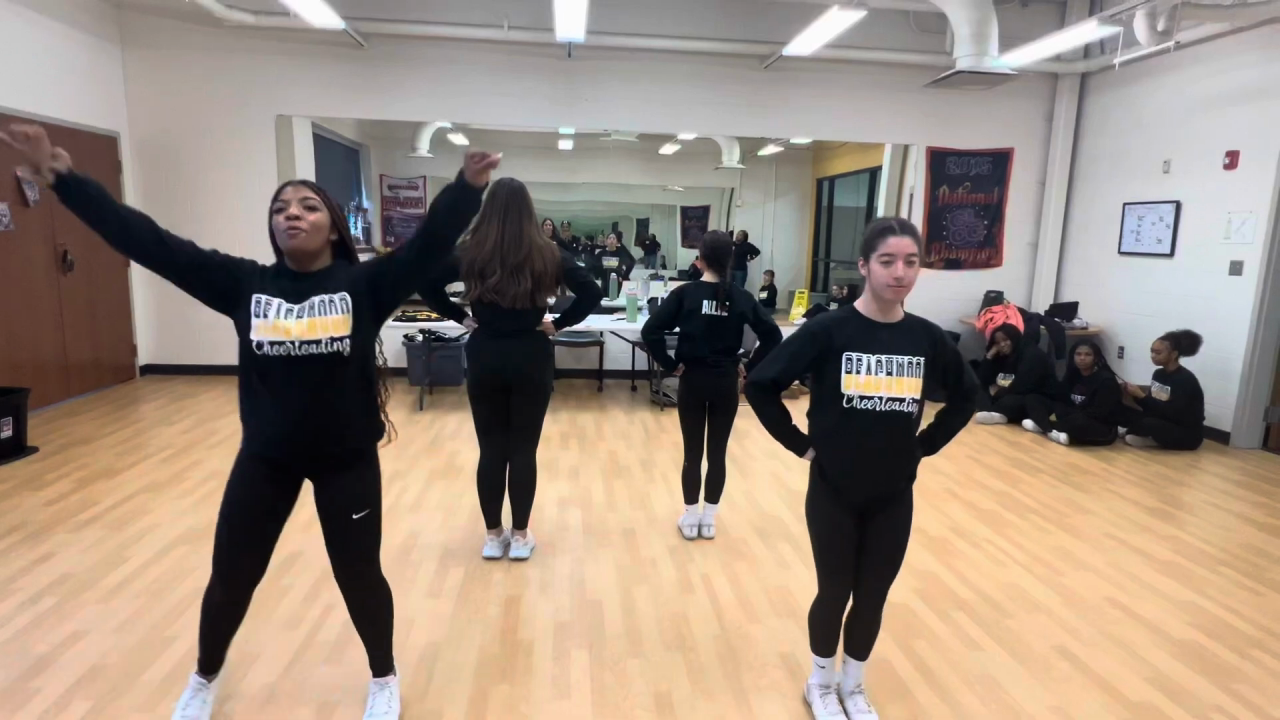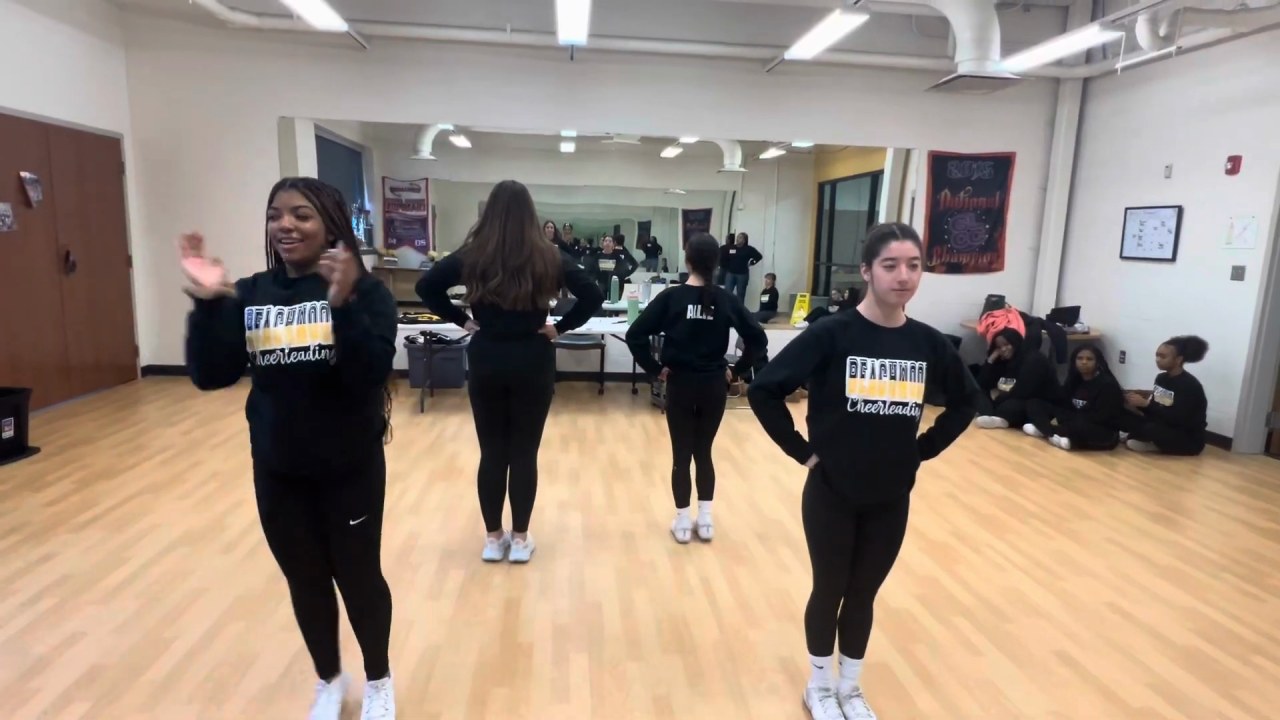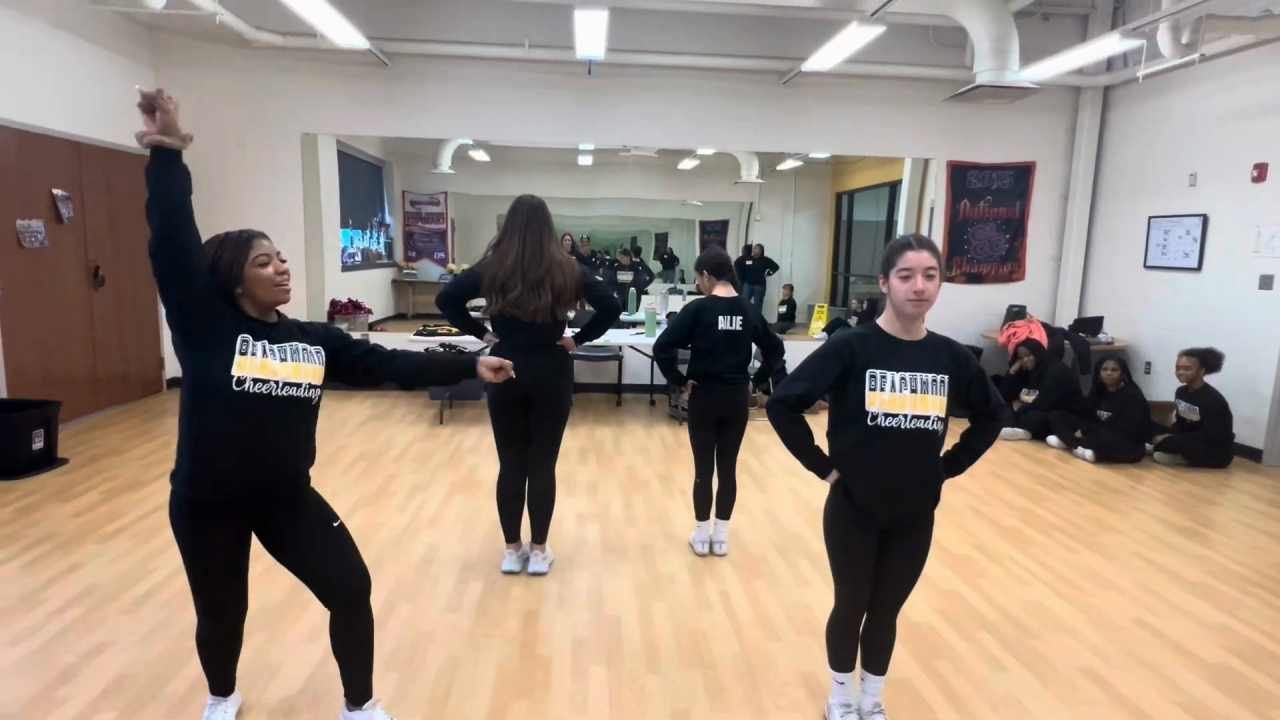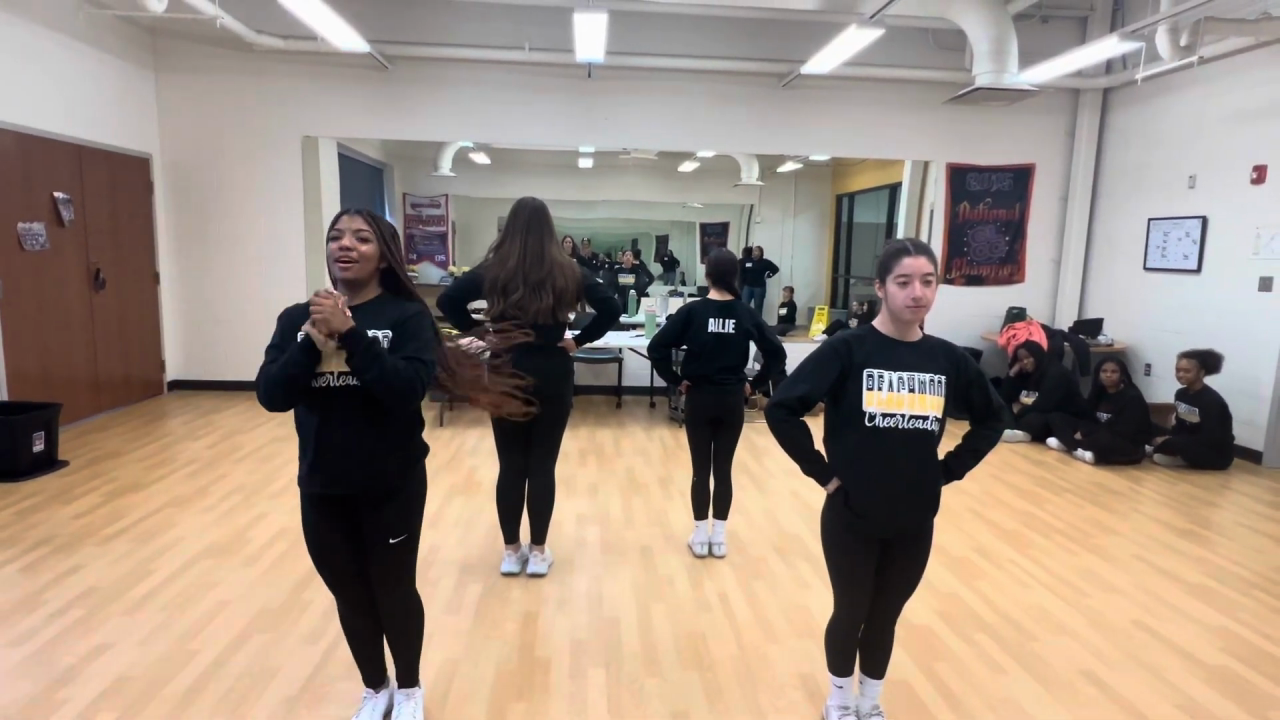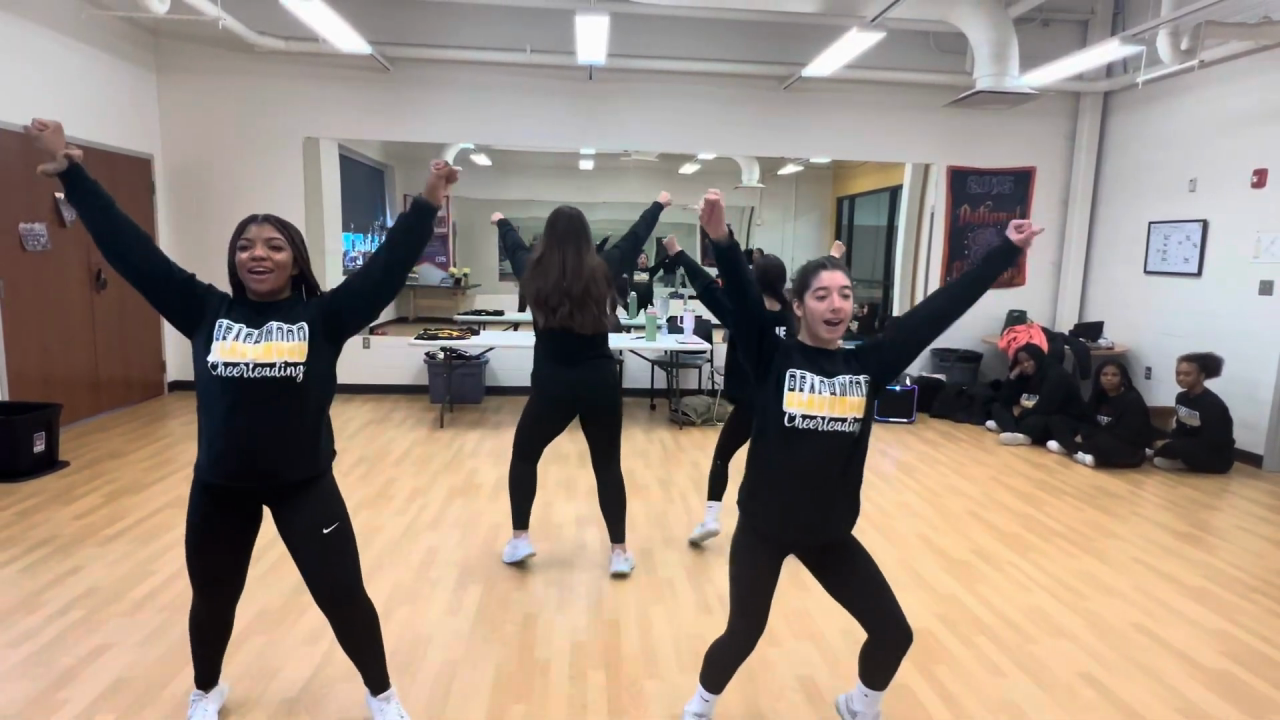
dt=1s
person 1, frame 1
left shoulder: (365, 284)
right shoulder: (243, 283)
left elbow: (428, 243)
right elbow: (161, 247)
left wrist: (467, 186)
right wrist: (64, 181)
left hip: (347, 460)
right hip: (265, 457)
left knee: (360, 574)
right knee: (231, 576)
person 1, frame 2
left shoulder: (366, 292)
right shoulder: (249, 295)
left elbow: (372, 369)
right elbow: (209, 374)
left wrist: (343, 302)
right wrist: (207, 302)
left hip: (351, 465)
right hip: (277, 466)
left knee: (358, 576)
right knee: (305, 581)
person 1, frame 3
left shoulder: (317, 341)
right shoulder: (207, 327)
left elbow: (393, 365)
right elbow: (174, 244)
left wrist: (470, 365)
right wrist: (167, 153)
left hip: (289, 499)
right hip: (207, 502)
left knee: (351, 592)
right knee: (220, 615)
person 1, frame 4
left shoulder: (406, 315)
right shoulder: (297, 318)
left elbow: (408, 387)
right elbow: (270, 394)
left wrist: (348, 335)
right wrist: (312, 340)
left hip: (392, 483)
right hip: (322, 487)
left knee: (393, 590)
right knee: (349, 594)
person 1, frame 5
left shoulder: (323, 318)
right shoulder: (206, 312)
left elbow: (385, 269)
right elbow: (132, 251)
left wrist: (425, 206)
right wrist: (72, 174)
left hip: (304, 485)
right hip: (221, 487)
left knee: (343, 596)
right knee: (213, 599)
person 2, frame 1
left shoulder: (928, 337)
right shoulder: (828, 330)
left elbow: (965, 397)
right elbow: (759, 385)
left wrist: (924, 445)
right wrist: (801, 444)
left hip: (893, 495)
right hip: (833, 490)
left knee: (873, 597)
right knee: (834, 591)
person 2, frame 2
left shoulder: (929, 342)
right shoulder: (831, 334)
left elbow: (965, 401)
right elbow: (764, 390)
left wrist: (924, 449)
right wrist: (802, 450)
left hip: (891, 498)
right hip: (831, 493)
left knee: (864, 594)
right knee: (829, 590)
person 2, frame 3
left shoulder: (951, 356)
right shoulder: (850, 347)
left elbow: (992, 416)
right elbow: (782, 403)
left wrist: (948, 466)
right wrist: (823, 465)
left hip: (915, 515)
right hip: (853, 510)
left knee: (886, 611)
right knee: (851, 606)
person 2, frame 4
left shoulder: (948, 358)
right shoulder: (847, 349)
left elbow: (991, 419)
right elbow: (780, 409)
left wrist: (949, 470)
right wrist: (822, 471)
left hip: (915, 520)
right hip: (852, 515)
left knee: (885, 617)
right knee: (850, 614)
person 2, frame 5
left shoulder: (869, 364)
right shoulder: (772, 358)
left elbow: (939, 310)
right elbow: (743, 302)
left wrist: (1006, 251)
right wrist: (722, 240)
left hip: (830, 531)
right hip: (763, 528)
left knee: (894, 632)
right knee: (743, 634)
person 3, frame 1
left shoulder: (470, 253)
right shoulder: (546, 256)
left elbow: (425, 283)
right elbow: (592, 292)
left wrist: (460, 316)
right wrist: (559, 323)
left hip: (484, 359)
right hip: (530, 360)
left knee: (490, 450)
right knee: (523, 451)
left ankle: (492, 535)
right ankle: (520, 536)
person 3, frame 2
left shoulder: (471, 256)
right shoulder: (547, 258)
left elbow: (426, 287)
right elbow: (593, 296)
left wrist: (462, 320)
right wrist: (560, 327)
left hip: (485, 361)
right hip: (532, 362)
left knee: (491, 452)
right knee: (524, 453)
left ankle: (493, 538)
right ankle: (520, 539)
person 3, frame 3
left shoulder: (491, 269)
right shoulder: (566, 270)
left elbow: (446, 300)
right elbow: (611, 306)
left wrist: (480, 333)
right wrist: (578, 338)
right hip: (550, 373)
left knee: (510, 464)
right knee: (543, 465)
left ankle: (512, 550)
right ankle: (538, 550)
person 3, frame 4
left shoulder: (492, 271)
right shoulder: (566, 272)
left elbow: (447, 301)
right elbow: (611, 308)
left wrist: (483, 334)
right wrist: (579, 339)
right hip: (551, 376)
left knee: (510, 465)
right knee: (543, 466)
left ankle: (511, 551)
right ankle: (538, 552)
person 3, frame 5
left shoulder: (535, 274)
right shoulder: (600, 272)
left elbow: (513, 247)
right elbow: (635, 237)
left wrist: (501, 222)
right wrist: (658, 205)
left hip: (553, 384)
right hip: (600, 381)
left knee: (523, 456)
right knee: (607, 467)
left ankle: (520, 538)
right ankle: (619, 551)
person 4, frame 1
left shoulder: (685, 293)
right shoulder: (741, 297)
left elbow: (651, 331)
right elbow: (773, 335)
left wrist: (670, 364)
right wrist: (750, 367)
left hip: (693, 380)
right hip: (726, 382)
left knee: (692, 452)
right knee: (717, 452)
left ankle: (691, 518)
right ankle: (709, 519)
person 4, frame 2
left shoulder: (671, 297)
right shoulder: (726, 300)
left elbow: (635, 335)
right elbow: (758, 338)
left wrist: (655, 368)
right wrist: (736, 369)
left hip: (680, 384)
right hip: (714, 385)
left knee: (681, 455)
right knee: (704, 452)
left ankle: (683, 523)
right ankle: (705, 519)
person 4, frame 3
left shoulder: (698, 309)
right shoulder: (748, 310)
left elbow: (662, 347)
right elbow: (775, 349)
left wrist: (680, 380)
right wrist: (756, 380)
left hip: (705, 396)
right hip: (738, 398)
left knee: (703, 469)
right knee: (728, 468)
left ankle: (702, 535)
right ankle: (721, 535)
person 4, frame 4
left shoulder: (692, 312)
right shoulder: (746, 314)
left elbow: (657, 348)
right elbow: (777, 353)
left wrist: (675, 380)
right wrist: (754, 383)
left hip: (698, 399)
right hip: (732, 400)
left knee: (701, 469)
right knee: (723, 469)
left ankle: (700, 536)
right ankle: (719, 536)
person 4, frame 5
right shoulder: (794, 315)
left elbow: (707, 287)
left wrist: (677, 254)
right wrist: (833, 258)
left hip: (751, 403)
left knee: (721, 458)
left ankle: (710, 518)
